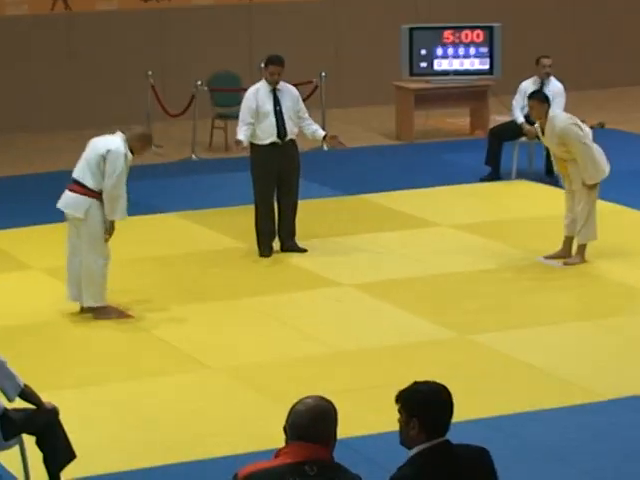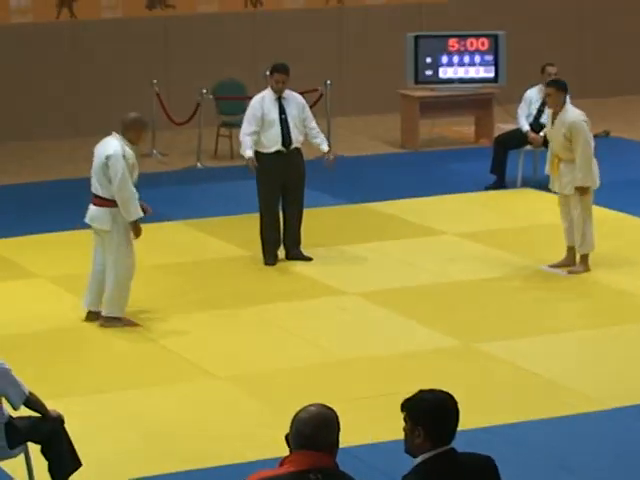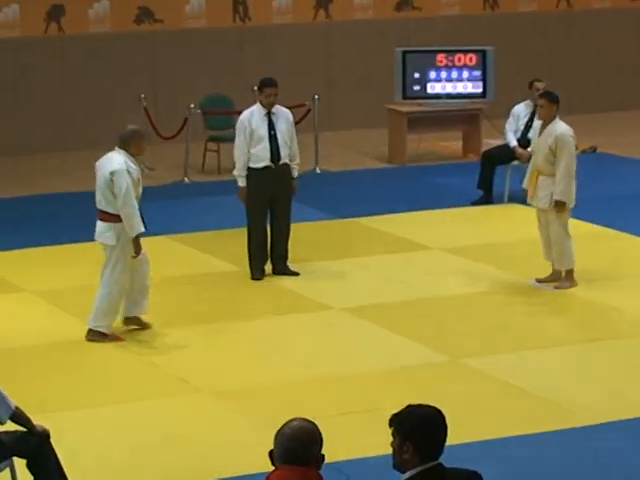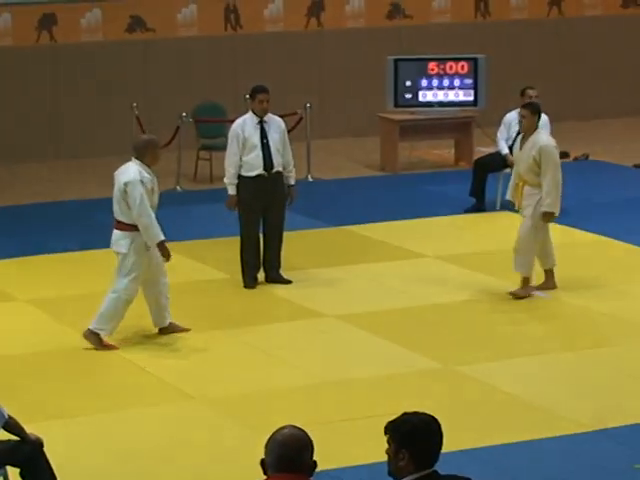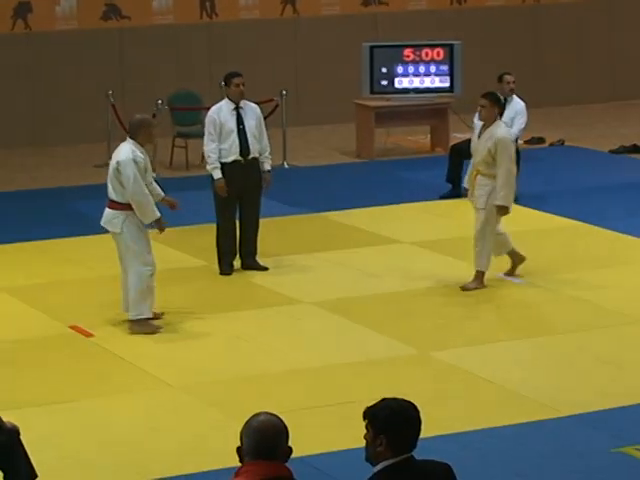
dt=0.3s
person 1, frame 1
left shoulder: (105, 141)
right shoulder: (119, 152)
right elbow: (113, 189)
right wrist: (112, 219)
left hip: (73, 198)
right hip: (86, 205)
left knee: (79, 253)
right knee: (96, 255)
person 1, frame 2
left shoulder: (109, 144)
right shoulder: (118, 153)
right elbow: (123, 190)
left wrist: (137, 205)
right wrist: (135, 220)
left hip: (100, 210)
right hip: (112, 214)
left knee: (103, 261)
right knee: (122, 264)
left ankle: (94, 309)
right ankle: (111, 314)
person 1, frame 3
left shoulder: (108, 159)
right shoulder: (123, 168)
right elbow: (127, 205)
right wrist: (136, 236)
left hip: (108, 223)
right hip: (117, 228)
left knee: (140, 266)
right knee: (115, 279)
left ankle: (131, 314)
right ankle: (98, 329)
person 1, frame 4
left shoulder: (129, 169)
right shoulder: (137, 179)
right elbow: (143, 215)
right wrist: (160, 242)
left hip: (133, 234)
right hip: (133, 239)
left knee: (158, 278)
right knee: (126, 286)
left ankle: (164, 323)
right ankle: (96, 331)
person 1, frame 5
left shoulder: (130, 150)
right shoulder: (130, 157)
left elbow: (145, 181)
right elbow: (138, 193)
left wrist: (163, 197)
right wrist: (155, 218)
left hip: (123, 214)
right hip: (125, 217)
left knee: (133, 265)
right knee: (143, 265)
left ankle: (139, 311)
right ankle: (138, 318)
person 2, frame 1
left shoulder: (291, 92)
right shoulder: (253, 94)
left elbow: (304, 120)
right elbow: (246, 123)
left wrist: (323, 136)
right wrist: (241, 138)
left hip: (288, 149)
right hip: (263, 151)
left knee: (289, 197)
right knee: (264, 199)
left ankle: (288, 241)
right ankle: (265, 244)
person 2, frame 2
left shoulder: (297, 100)
right shoulder: (259, 102)
left elbow: (312, 128)
right elbow: (248, 132)
left wrist: (325, 149)
right wrist: (249, 154)
left hip: (294, 157)
right hip: (269, 159)
left knee: (294, 206)
right knee: (269, 208)
left ankle: (293, 249)
right ankle: (270, 252)
person 2, frame 3
left shoulder: (286, 115)
right shoulder: (247, 117)
left elbow: (293, 147)
right elbow: (240, 152)
left wrist: (294, 175)
right wrist: (242, 182)
left hip: (282, 172)
right hip: (258, 174)
left knee: (282, 221)
right knee: (257, 223)
left ankle: (280, 264)
right ankle: (257, 267)
person 2, frame 4
left shoulder: (278, 123)
right shoulder: (240, 126)
left elbow: (286, 155)
right elbow: (232, 160)
left wrist: (290, 182)
right wrist: (232, 190)
left hip: (275, 181)
right hip: (250, 183)
left knee: (275, 229)
right knee: (250, 231)
left ankle: (273, 272)
right ankle: (250, 275)
person 2, frame 5
left shoulder: (254, 110)
right shoulder: (216, 113)
left elbow: (263, 141)
right elbow: (211, 146)
left wrist: (266, 168)
right wrist: (217, 176)
left hip: (251, 167)
right hip: (228, 169)
left knee: (251, 216)
right knee: (226, 218)
left ankle: (249, 258)
right ankle: (226, 262)
person 3, frame 1
left shoulder: (562, 125)
right shoulder: (543, 123)
left elbow: (584, 150)
left wrist: (590, 177)
right wrist: (561, 169)
left hip: (585, 164)
right hip: (570, 164)
left knee: (584, 207)
right knee: (571, 207)
left ankle: (580, 253)
right ankle: (566, 249)
person 3, frame 2
left shoulder: (575, 119)
right shoulder: (554, 115)
left elbow: (584, 153)
left wrist: (583, 181)
right wrist: (553, 172)
left hip: (577, 172)
right hip: (563, 171)
left knee: (580, 216)
right knee: (567, 215)
left ankle: (583, 262)
right ankle: (569, 258)
person 3, frame 3
left shoulder: (562, 133)
right shoulder: (542, 128)
left elbow: (566, 168)
left wrist: (561, 196)
right wrist: (531, 186)
left hip: (555, 188)
right hip: (541, 186)
left knee: (558, 233)
right knee: (546, 231)
left ankle: (569, 276)
right ankle: (556, 272)
person 3, frame 4
left shoulder: (545, 144)
right shoulder: (521, 139)
left elbow: (552, 178)
left wrist: (550, 206)
right wrist: (513, 195)
left hip: (538, 197)
right hip: (525, 195)
left knee: (525, 240)
right knee: (539, 239)
left ankle: (524, 285)
right ankle: (549, 279)
person 3, frame 5
left shoulder: (501, 136)
right shoulder: (481, 129)
left elbow: (507, 171)
left wrist: (503, 200)
right wrist: (470, 183)
left hip: (493, 188)
right hip: (480, 185)
left knee: (483, 233)
right knee: (490, 229)
left ankle: (479, 278)
right ankle: (516, 257)
